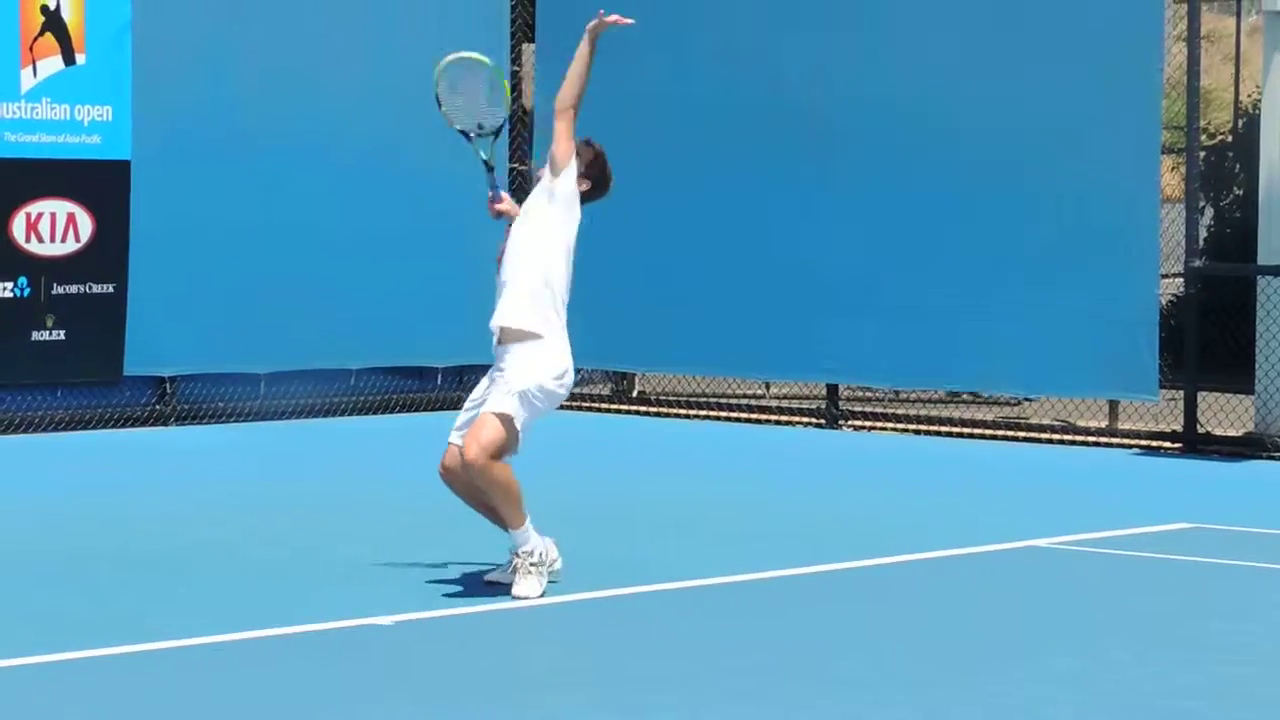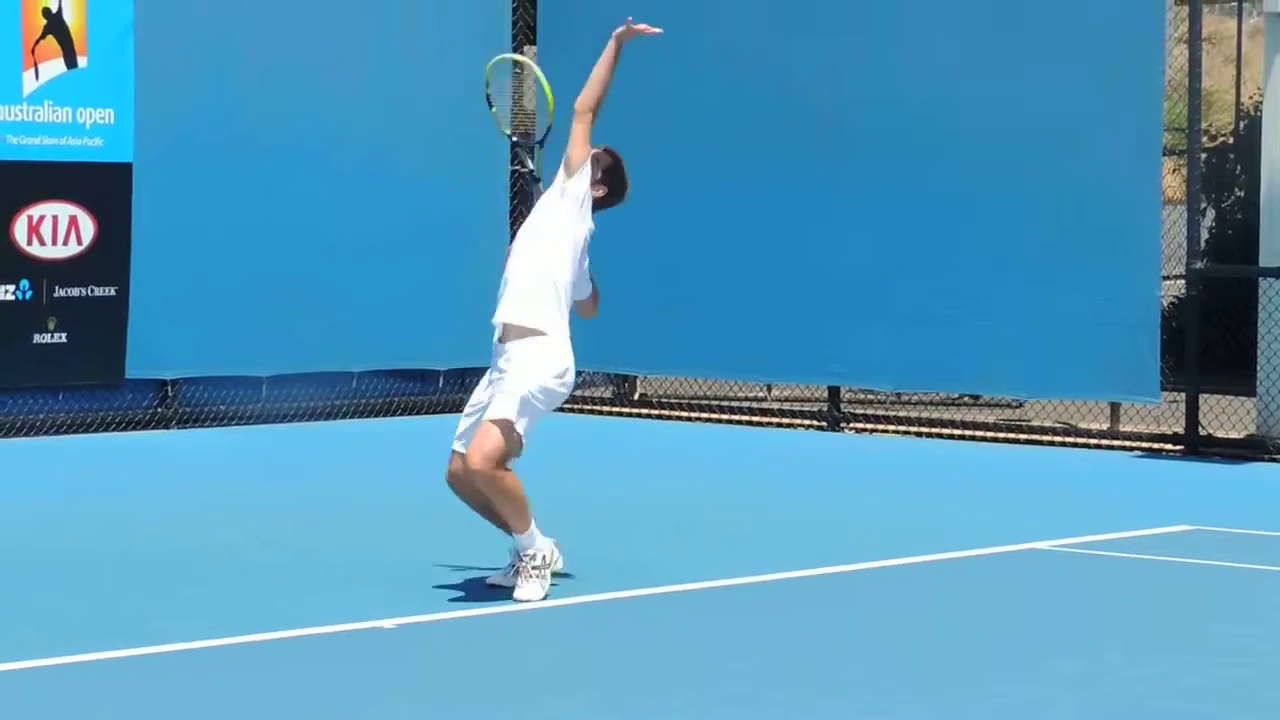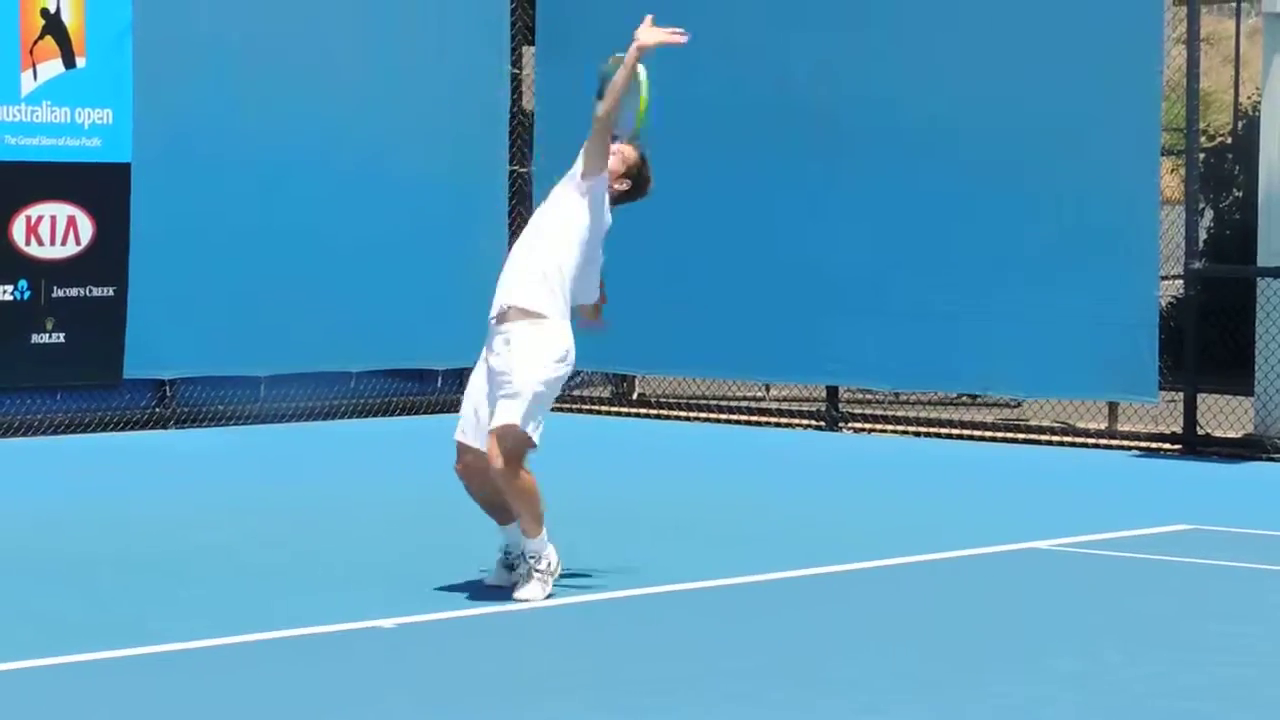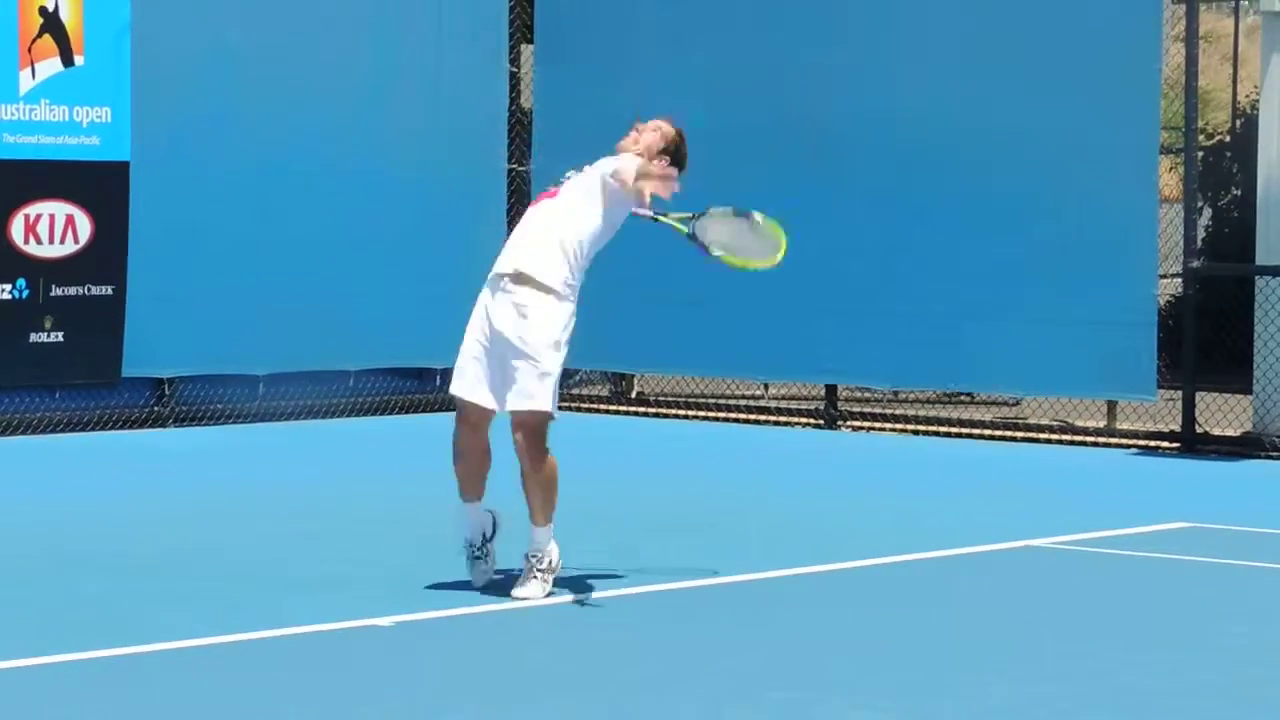
dt=0.1s
person 1, frame 1
left shoulder: (558, 199)
right shoulder: (544, 218)
left elbow: (564, 109)
left wrist: (590, 37)
right wrist: (516, 217)
left hip: (535, 360)
right hip: (507, 363)
left knee: (476, 453)
right knee: (454, 468)
left ankle: (533, 549)
right ankle: (530, 548)
person 1, frame 2
left shoulder: (569, 202)
right shoulder: (561, 225)
left elbow: (584, 111)
right elbow: (587, 305)
left wrist: (615, 43)
left hip: (537, 361)
right hip: (508, 364)
left knee: (481, 462)
right knee: (459, 474)
left ankle: (534, 553)
right ankle: (531, 549)
person 1, frame 3
left shoulder: (591, 196)
right shoulder: (589, 247)
left elbow: (605, 114)
right elbow: (591, 310)
left wrist: (637, 52)
left hip: (537, 340)
right hip: (504, 349)
left knee: (503, 464)
right knee: (470, 462)
left ankle: (539, 553)
right ankle: (518, 543)
person 1, frame 4
left shoulder: (617, 172)
right shoulder: (593, 178)
left elbow: (629, 168)
left wrist: (642, 177)
left hip: (539, 306)
right hip: (497, 298)
left knee: (530, 434)
right knee: (469, 421)
left ankle: (542, 555)
right ankle: (479, 530)
